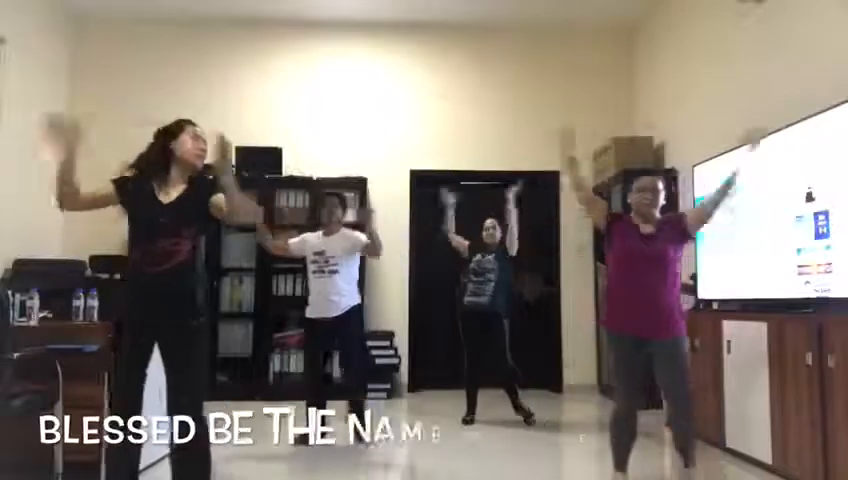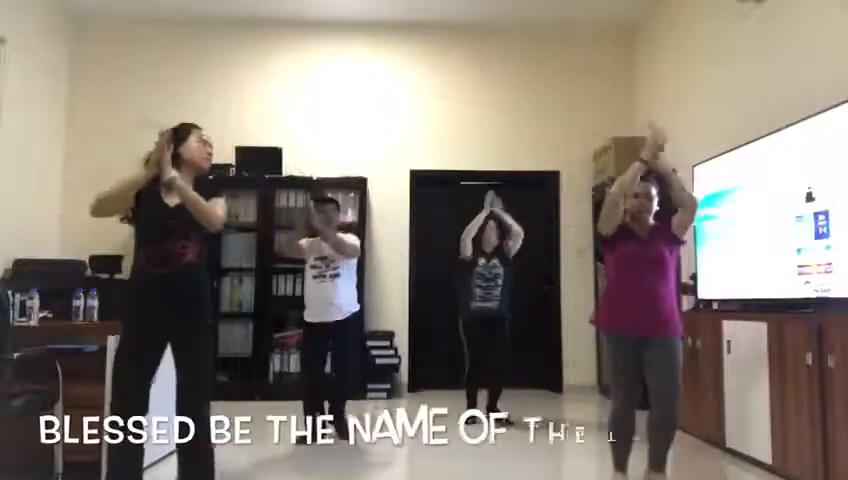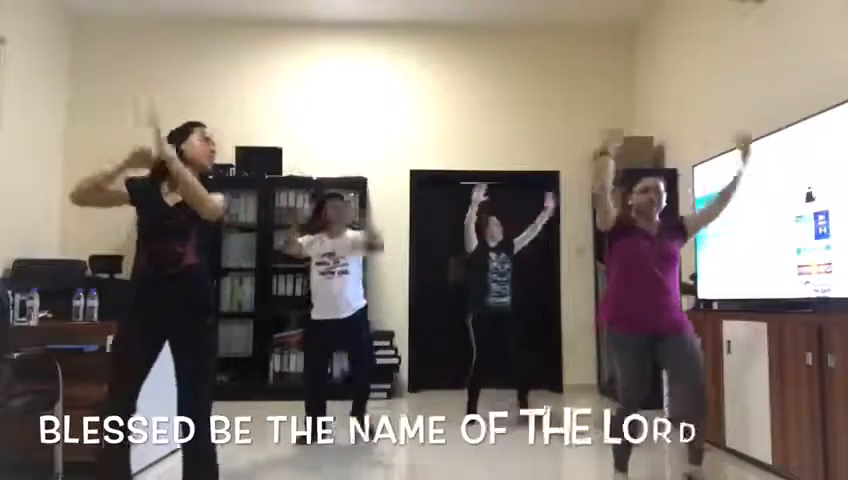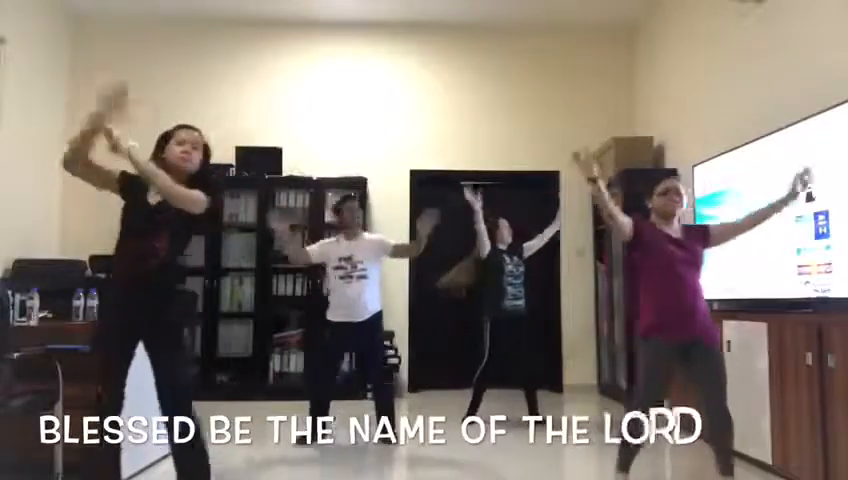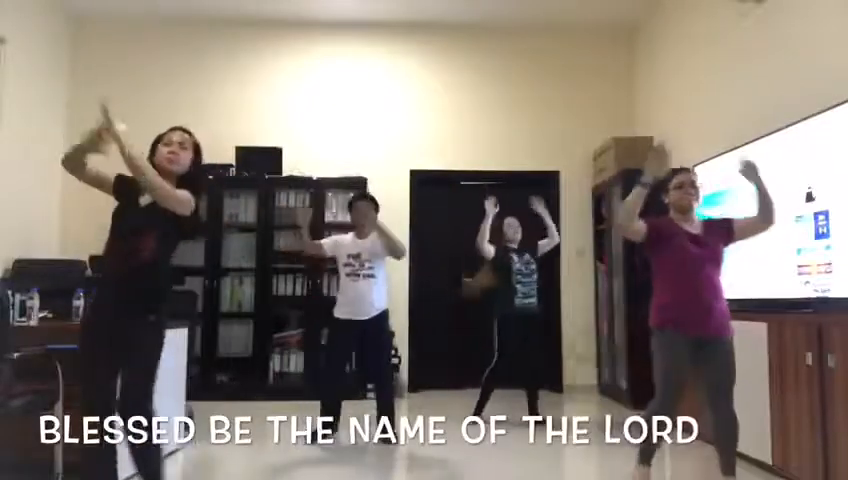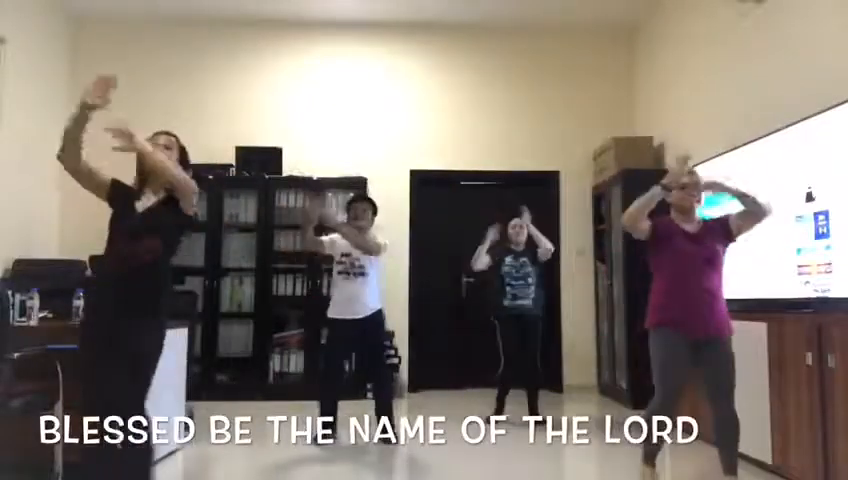
dt=0.2s
person 1, frame 1
left shoulder: (205, 192)
right shoulder: (134, 187)
left elbow: (244, 215)
right elbow: (70, 201)
left wrist: (225, 175)
right wrist: (68, 155)
left hip: (182, 312)
right hip: (135, 309)
left knee: (187, 410)
right knee: (124, 407)
person 1, frame 2
left shoulder: (209, 195)
right shoulder: (143, 192)
left elbow: (214, 221)
right elbow: (99, 209)
left wrist: (173, 176)
right wrist: (150, 171)
left hip: (192, 313)
right hip: (143, 310)
left knee: (193, 413)
right knee: (126, 409)
person 1, frame 3
left shoulder: (214, 197)
right shoulder: (142, 189)
left elbow: (207, 209)
right elbow: (80, 196)
left wrist: (169, 158)
right wrist: (128, 163)
left hip: (191, 313)
right hip: (144, 309)
left knee: (194, 412)
right knee: (117, 406)
person 1, frame 4
left shoulder: (198, 197)
right shoulder: (131, 186)
left elbow: (170, 192)
right elbow: (73, 164)
left wrist: (127, 149)
right wrist: (98, 119)
left hip: (161, 310)
right hip: (118, 307)
left knee: (176, 406)
right knee: (106, 407)
person 1, frame 5
left shoulder: (185, 199)
right shoulder: (127, 189)
left elbow: (157, 187)
right elbow: (72, 164)
left wrist: (119, 139)
right wrist: (98, 136)
left hip: (144, 313)
right hip: (103, 308)
left knee: (134, 406)
right knee: (95, 407)
person 1, frame 6
left shoulder: (181, 203)
right shoulder: (121, 194)
left elbow: (186, 185)
right elbow: (69, 159)
left wrist: (137, 144)
right wrist: (84, 110)
left hip: (144, 315)
right hip: (101, 310)
left knee: (128, 407)
right knee: (95, 411)
person 2, frame 1
left shoulder: (677, 227)
right shoulder: (615, 225)
left elbow: (715, 202)
right elbow: (585, 196)
left wrist: (739, 168)
right wrist: (569, 161)
left hip: (667, 328)
right hip: (623, 328)
left knee: (682, 400)
right knee: (626, 400)
person 2, frame 2
left shoulder: (669, 234)
right shoulder: (613, 232)
left elbow: (689, 204)
right elbow: (613, 197)
left wrist: (661, 163)
right wrist: (642, 160)
left hip: (663, 331)
right hip: (621, 331)
left knee: (666, 403)
right knee: (625, 402)
person 2, frame 3
left shoulder: (675, 229)
right shoulder: (618, 228)
left elbow: (717, 206)
right elbow: (602, 192)
left wrist: (741, 168)
right wrist: (607, 153)
left hip: (672, 325)
right hip: (628, 328)
left knee: (695, 393)
right knee: (631, 401)
person 2, frame 4
left shoulder: (697, 234)
right shoulder: (639, 230)
left elbow: (745, 224)
right elbow: (612, 216)
left wrist: (787, 198)
right wrist: (596, 182)
left hip: (700, 331)
right hip: (658, 332)
left knee: (717, 405)
right knee: (645, 404)
person 2, frame 5
left shoulder: (717, 229)
right shoulder: (658, 229)
left elbow: (766, 221)
right elbow: (624, 224)
left wrist: (757, 183)
right wrist: (647, 180)
left hip: (715, 329)
right hip: (672, 327)
left knee: (723, 404)
right knee: (666, 400)
person 2, frame 6
left shoulder: (718, 229)
right shoulder: (658, 229)
left elbow: (761, 212)
right elbow: (628, 220)
left wrist: (725, 189)
right wrist: (665, 183)
left hip: (714, 329)
right hip: (669, 327)
left knee: (725, 405)
right knee: (666, 402)
person 3, frame 1
left shoulder: (352, 237)
right shoulder: (308, 239)
left elbow: (375, 251)
right elbow: (276, 248)
left wrist: (370, 229)
right wrist: (261, 227)
left hip: (347, 313)
right hip: (316, 315)
left knee: (354, 368)
right knee: (314, 372)
left ankle: (357, 421)
person 3, frame 2
left shoulder: (348, 240)
right shoulder: (308, 245)
left elbow: (351, 252)
right elbow: (287, 251)
left wrist: (323, 228)
right wrist: (303, 227)
left hip: (346, 318)
right hip: (315, 320)
left knee: (344, 372)
right knee: (311, 375)
left ankle: (337, 415)
right ankle: (315, 427)
person 3, frame 3
left shoulder: (355, 238)
right shoulder: (312, 242)
left elbow: (377, 245)
right elbow: (290, 248)
left wrist: (356, 221)
right wrist: (296, 224)
left hip: (354, 315)
right hip: (322, 318)
left knee: (363, 370)
right knee: (315, 374)
left ankle: (359, 417)
right ankle: (315, 428)
person 3, frame 4
left shoulder: (375, 242)
right shoulder: (328, 246)
left elbow: (409, 252)
right elbow: (298, 258)
left wrist: (422, 234)
right wrist: (284, 237)
left hip: (369, 320)
right hip: (337, 321)
left knee: (378, 376)
right knee: (322, 375)
left ankle: (386, 427)
right ankle: (315, 427)
person 3, frame 5
left shoulder: (382, 240)
right shoulder: (340, 241)
left elbow: (400, 253)
right elbow: (311, 249)
left wrist: (379, 228)
right wrist: (304, 228)
left hip: (375, 318)
right hip: (343, 318)
left knee: (382, 374)
right knee: (332, 373)
left ankle: (387, 426)
right ankle: (327, 425)
person 3, frame 6
left shoulder: (375, 241)
right shoulder: (335, 241)
left elbow: (369, 249)
right elbow: (310, 244)
left wrist: (337, 225)
right wrist: (310, 222)
left hip: (370, 317)
right hip: (338, 318)
left knee: (380, 374)
right knee: (330, 374)
left ankle: (385, 426)
right ankle: (328, 427)
person 4, frame 1
left shoulder: (506, 252)
right shoulder: (471, 250)
left elbow: (512, 228)
right elbow: (450, 233)
left wrist: (510, 202)
right wrist: (450, 207)
left hip: (494, 314)
right hip: (469, 314)
left knee: (503, 360)
right knee: (472, 361)
left ankle: (518, 404)
right ankle: (470, 410)
person 4, frame 2
left shoulder: (504, 254)
right shoulder: (470, 254)
left elbow: (518, 235)
right elbow: (466, 237)
left wrist: (500, 213)
right wrist: (484, 212)
left hip: (498, 318)
right hip: (472, 318)
left knee: (499, 363)
right knee: (474, 363)
left ankle: (492, 409)
right ankle: (471, 410)
person 4, frame 3
left shoulder: (508, 248)
right shoulder: (476, 249)
left elbow: (532, 231)
right elbow: (469, 226)
left wrist: (547, 211)
right wrist: (475, 203)
left hip: (506, 314)
right hip: (482, 314)
left knee: (515, 358)
right knee: (480, 361)
left ankle: (524, 403)
right ankle: (471, 410)
person 4, frame 4
left shoulder: (518, 252)
right shoulder: (488, 253)
left elbow: (542, 239)
right elbow: (481, 233)
left wrist: (558, 220)
right wrist: (477, 209)
left hip: (520, 317)
right hip: (497, 318)
left knee: (529, 363)
right knee: (490, 364)
left ankle: (533, 411)
right ankle: (471, 411)
person 4, frame 5
left shoulder: (531, 251)
right shoulder: (499, 252)
left elbow: (555, 239)
right elbow: (481, 246)
left wrist: (543, 213)
right wrist: (489, 217)
left hip: (532, 315)
right hip: (508, 315)
left knee: (533, 362)
right knee: (500, 361)
left ankle: (533, 411)
right ankle: (479, 409)
person 4, frame 6
left shoulder: (534, 253)
right shoulder: (499, 253)
left elbow: (550, 249)
right elbow: (475, 265)
left wrist: (531, 227)
right wrist: (487, 241)
left hip: (533, 317)
right hip: (507, 316)
left knee: (532, 363)
right knee: (509, 363)
left ankle: (534, 411)
right ankle: (498, 410)
